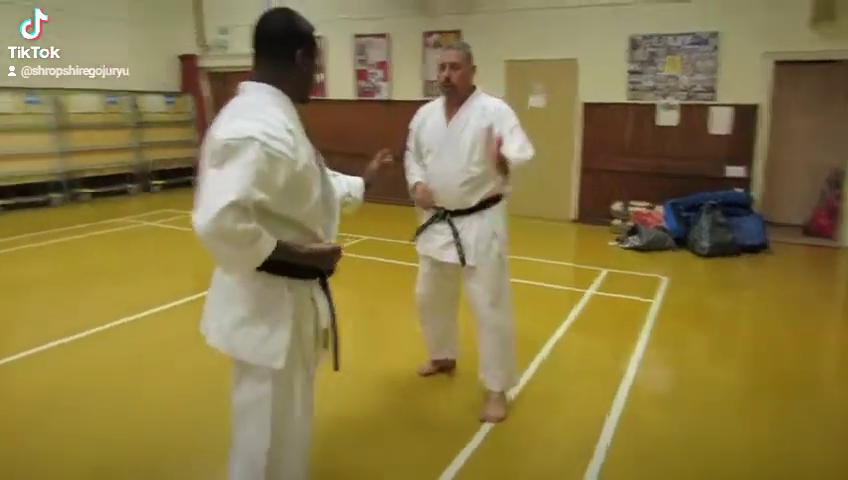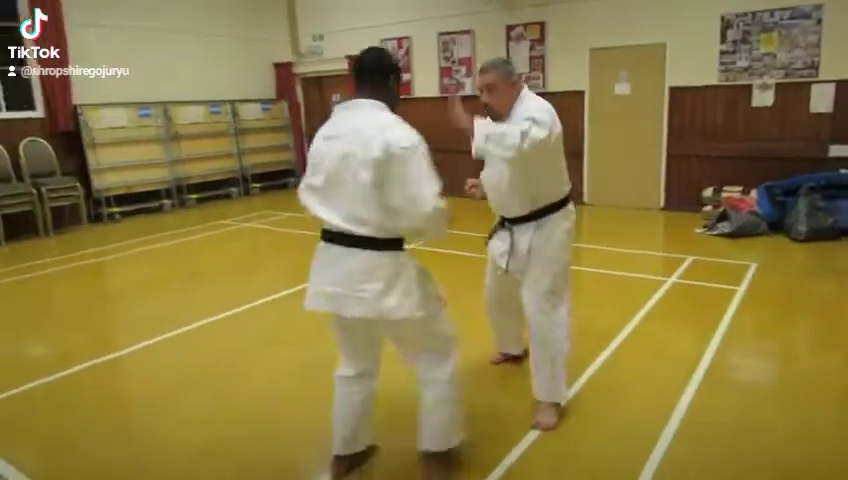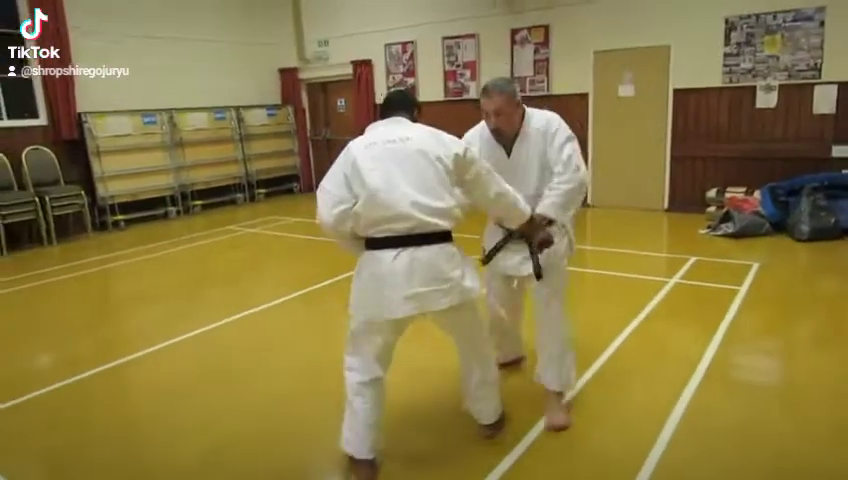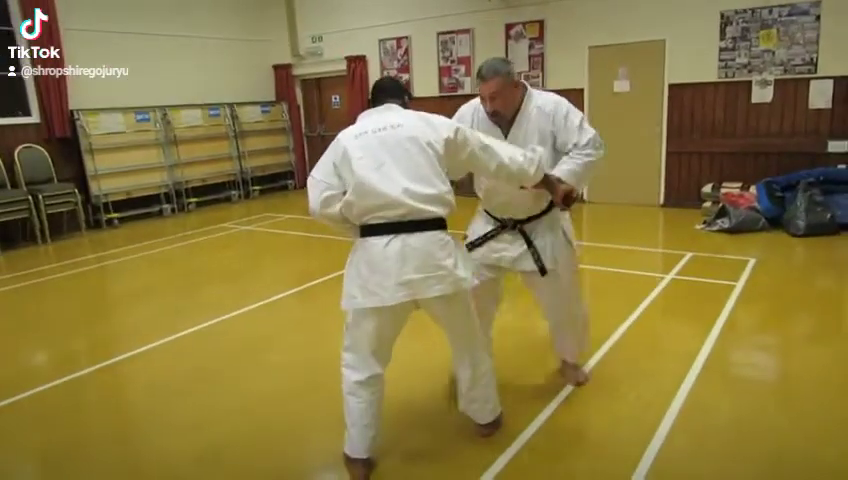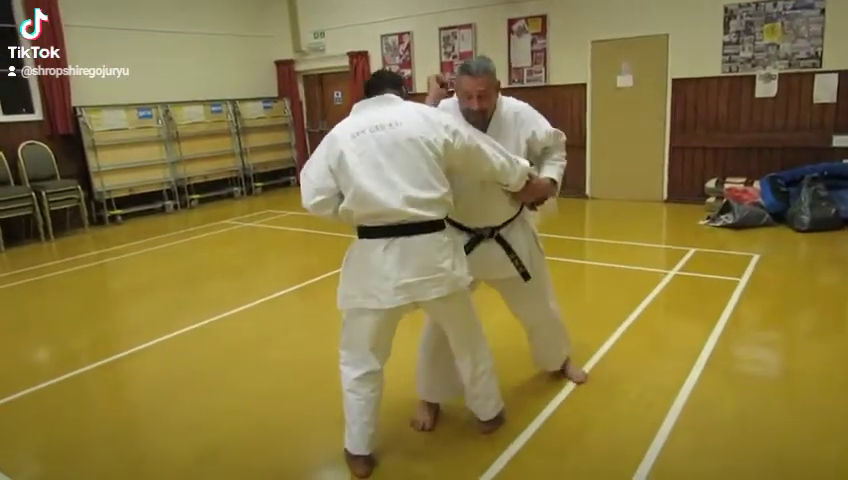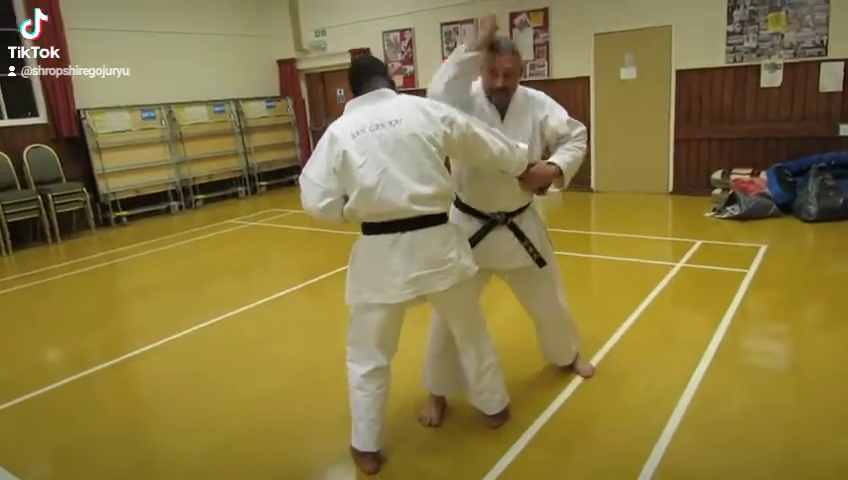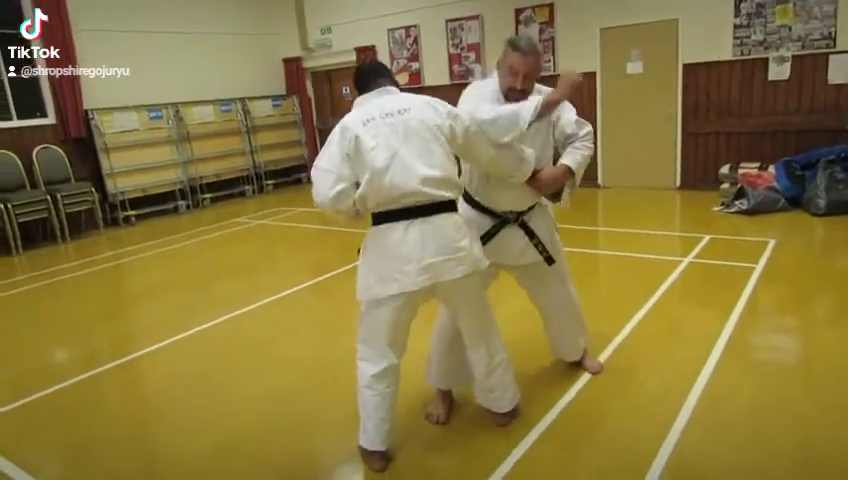
dt=0.4s
person 1, frame 1
left shoulder: (265, 116)
right shoulder: (259, 128)
left elbow: (311, 186)
right elbow: (219, 223)
left wrist: (362, 181)
right wrist: (299, 257)
left hip: (272, 293)
right hip: (272, 300)
left knee: (280, 419)
right knee: (270, 440)
person 1, frame 2
left shoulder: (327, 131)
right shoulder: (398, 135)
right elbow: (423, 213)
right wrist: (437, 224)
left hip: (333, 264)
right hip: (380, 270)
left knee: (356, 365)
right knee: (437, 355)
person 1, frame 3
left shoulder: (355, 150)
right shoulder: (442, 142)
left elbow: (332, 216)
right elbow: (494, 191)
right wrist: (533, 227)
left hip: (382, 268)
right hip: (439, 261)
left knee: (363, 363)
right knee: (473, 344)
right ankle: (490, 417)
person 1, frame 4
left shoulder: (346, 138)
right shoulder: (434, 125)
left elbow: (321, 202)
right elbow: (500, 158)
right wrist: (550, 182)
left hip: (376, 257)
right hip: (432, 249)
left knee: (362, 360)
right knee: (467, 340)
right ankle: (485, 415)
person 1, frame 5
left shoulder: (340, 133)
right shoulder: (431, 119)
left elbow: (316, 199)
right elbow: (489, 159)
right wrist: (525, 180)
left hip: (374, 256)
right hip: (431, 248)
left knee: (360, 357)
right knee: (467, 337)
right ankle: (488, 412)
person 1, frame 6
left shoulder: (339, 131)
right shoulder: (428, 111)
left elbow: (318, 202)
right elbow: (487, 146)
right wrist: (525, 167)
left hip: (380, 253)
right hip: (436, 242)
left knee: (367, 355)
right knee: (470, 332)
left ankle: (366, 447)
right ankle: (493, 407)
person 1, frame 7
left shoulder: (350, 125)
right shoulder: (432, 107)
left elbow: (328, 194)
right elbow: (489, 150)
right wrist: (531, 174)
left hip: (391, 245)
right hip: (447, 233)
left knee: (378, 351)
right knee: (479, 328)
left ankle: (374, 446)
right ankle: (502, 405)
person 2, frame 1
left shoulder: (494, 111)
right shoulder: (425, 114)
left elbow: (523, 153)
right elbow: (413, 157)
left wrist: (502, 161)
right wrist: (417, 185)
left hip: (480, 222)
right hip: (437, 221)
left knee: (490, 306)
right knee: (431, 296)
left ankle: (497, 388)
right ankle: (443, 356)
person 2, frame 2
left shoulder: (537, 113)
right shoulder: (493, 123)
left elbow: (517, 146)
left wrist: (471, 125)
right wrist: (482, 183)
left hip: (543, 226)
right hip: (510, 226)
left knee: (543, 309)
right knee: (499, 295)
left ankle: (550, 398)
right ankle: (513, 348)
person 2, frame 3
left shoulder: (549, 127)
right shoulder: (475, 139)
left elbow: (573, 177)
left wrist: (541, 218)
left hip: (546, 230)
right hip: (502, 233)
left knee: (551, 309)
right knee: (498, 304)
left ankle: (557, 394)
right ankle: (510, 354)
person 2, frame 4
left shoulder: (552, 108)
right shoulder: (470, 114)
left elbow: (590, 146)
left wrist: (557, 181)
left hip: (543, 225)
right hip: (491, 224)
left knee: (562, 300)
right knee: (471, 293)
left ankle: (569, 359)
person 2, frame 5
left shoulder: (520, 115)
left elbow: (554, 146)
left wrist: (549, 180)
right wrist: (428, 108)
left hip: (510, 233)
left knee: (539, 305)
right knee: (442, 319)
left ankle: (558, 360)
right ankle: (430, 398)
person 2, frame 6
left shoulder: (536, 104)
right shoulder: (464, 98)
left elbow: (575, 137)
right elbow: (437, 99)
left wrist: (555, 168)
right wrist: (474, 46)
left hip: (520, 224)
right hip: (468, 225)
left knee: (547, 298)
left ankle: (567, 356)
right ankle: (437, 393)
person 2, frame 7
left shoulder: (546, 101)
right shoulder: (478, 94)
left elbow: (583, 137)
right elbow: (487, 124)
left wrist: (565, 170)
right wrist: (549, 100)
left hip: (530, 220)
right hip: (479, 221)
left knee: (557, 293)
right knee: (459, 306)
left ankle: (575, 351)
right ankle: (443, 389)
